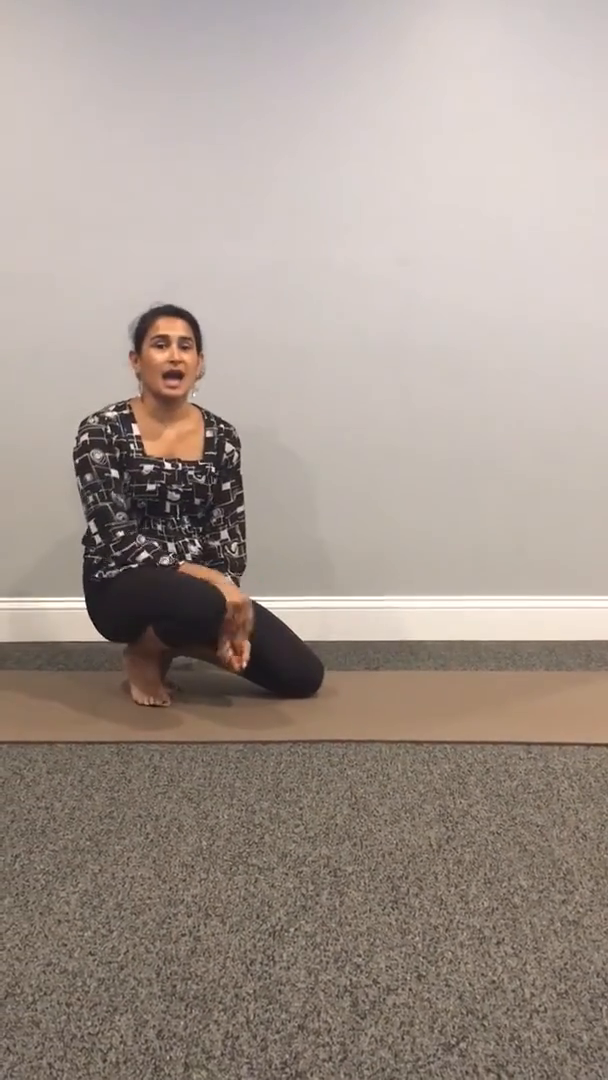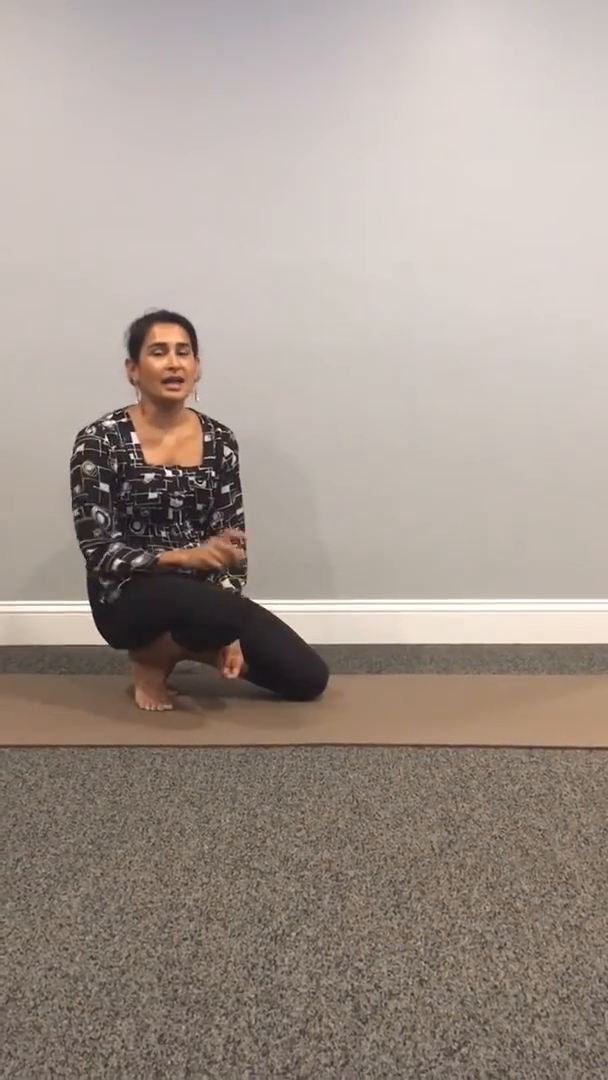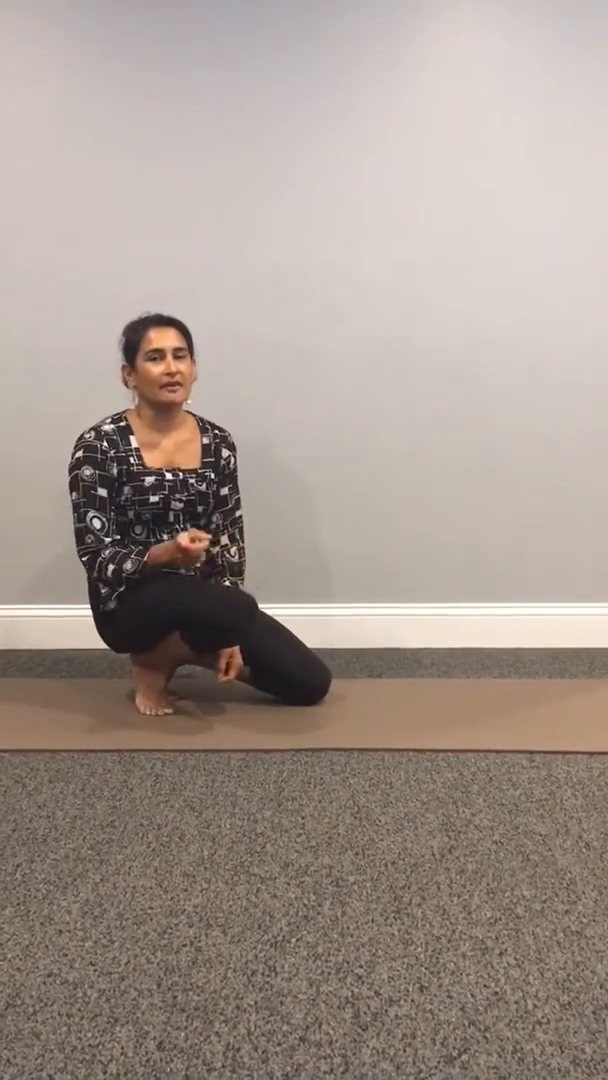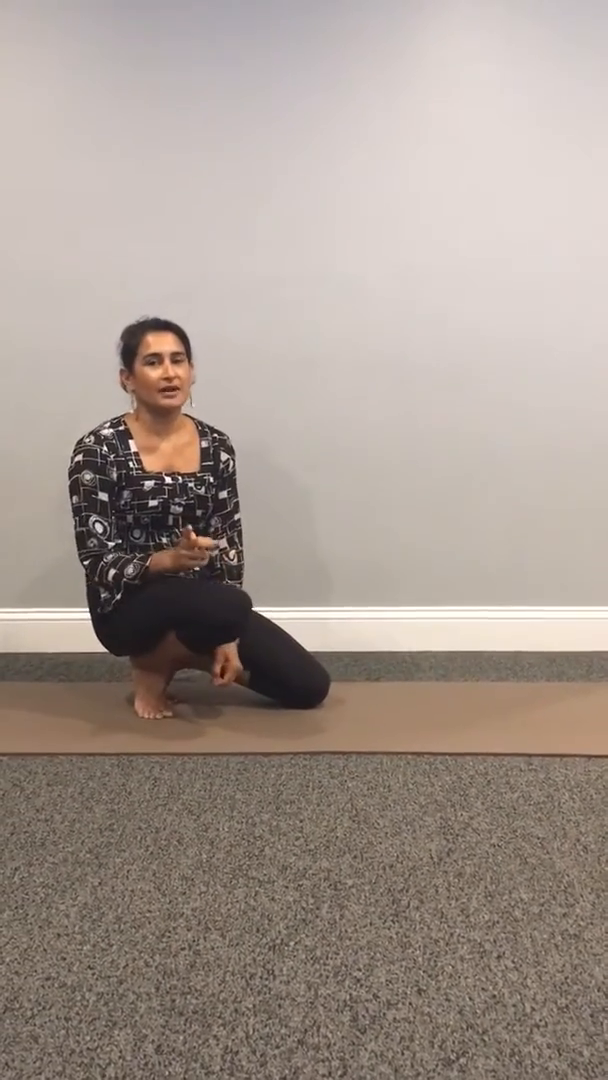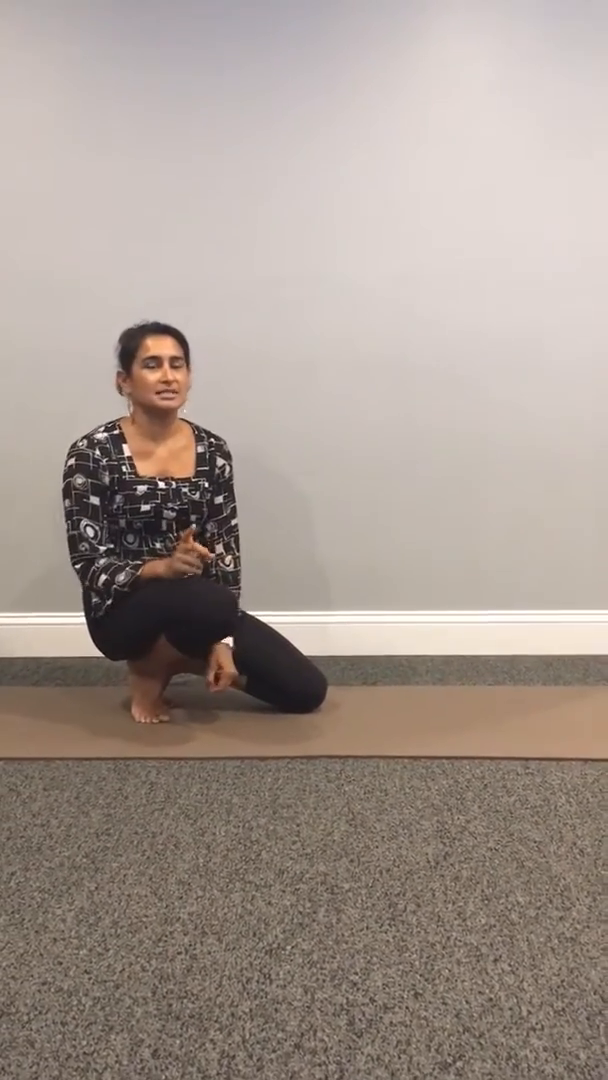
dt=0.2s
person 1, frame 1
left shoulder: (221, 437)
right shoulder: (101, 431)
left elbow: (229, 532)
right elbow: (117, 538)
left wrist: (227, 606)
right wrist: (211, 580)
left hip: (200, 585)
right hip: (123, 587)
left knee: (303, 676)
right knee: (200, 605)
left ankle: (174, 640)
right ankle: (144, 652)
person 1, frame 2
left shoulder: (219, 440)
right shoulder: (100, 441)
left elbow: (230, 537)
right elbow: (100, 550)
left wrist: (230, 629)
right wrist: (187, 556)
left hip: (203, 590)
right hip: (129, 596)
left knee: (309, 679)
right knee: (218, 608)
left ankle: (181, 643)
right ankle: (151, 657)
person 1, frame 3
left shoulder: (217, 443)
right shoulder: (99, 446)
left elbow: (230, 539)
right elbow: (96, 555)
left wrist: (228, 632)
right wrist: (164, 553)
left hip: (202, 596)
right hip: (131, 601)
left knee: (311, 683)
right knee: (237, 608)
left ankle: (185, 648)
right ankle: (153, 661)
person 1, frame 4
left shoulder: (216, 446)
right shoulder: (98, 451)
left elbow: (229, 543)
right elbow: (98, 560)
left wrist: (225, 634)
right wrist: (170, 559)
left hip: (203, 600)
right hip: (130, 605)
left knee: (309, 686)
right knee: (230, 606)
left ankle: (182, 652)
right ankle: (152, 663)
person 1, frame 5
left shoulder: (212, 451)
right shoulder: (92, 454)
left elbow: (225, 548)
right elbow: (90, 564)
left wrist: (221, 638)
right wrist: (163, 567)
left hip: (198, 605)
right hip: (125, 609)
left knee: (307, 691)
right knee: (212, 604)
left ankle: (180, 656)
right ankle: (148, 668)
